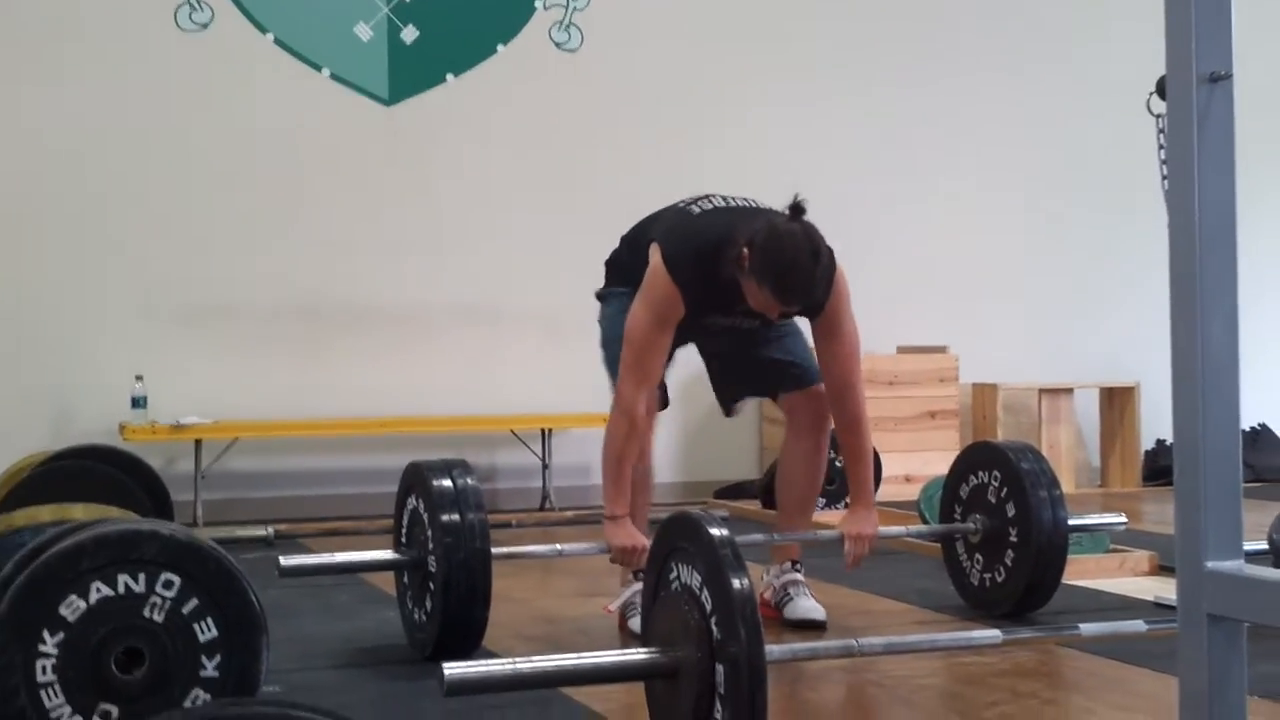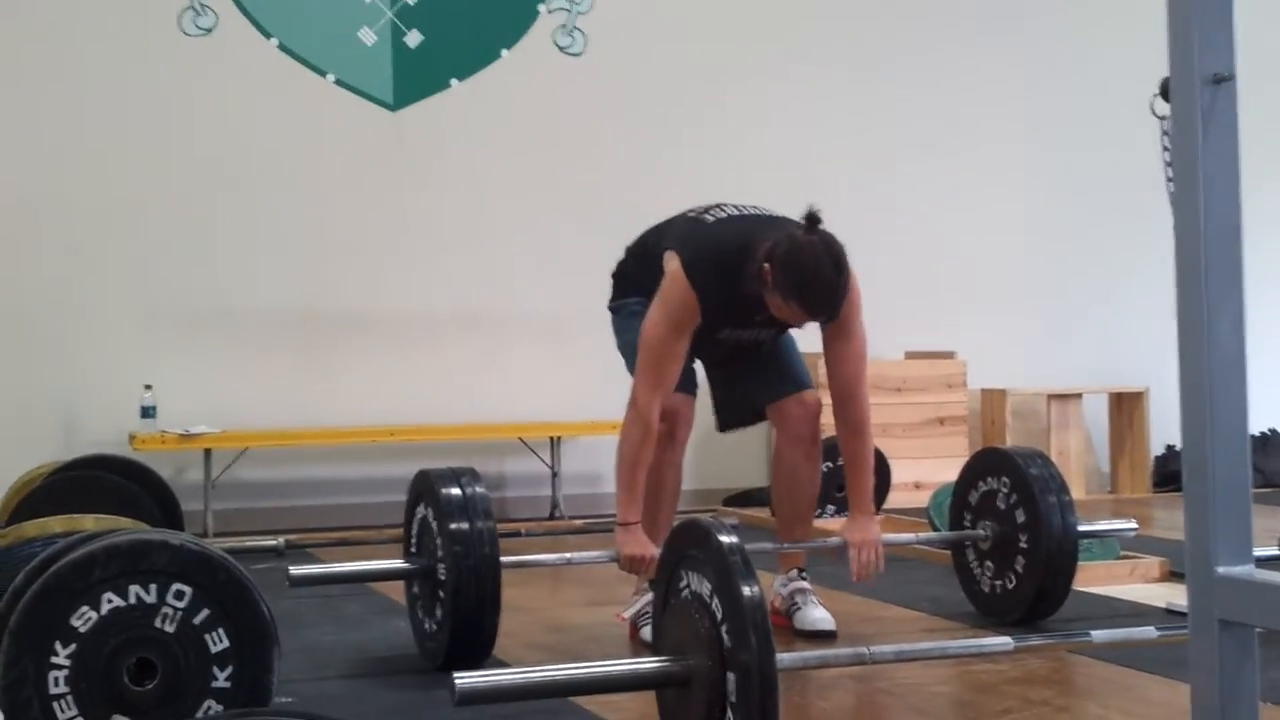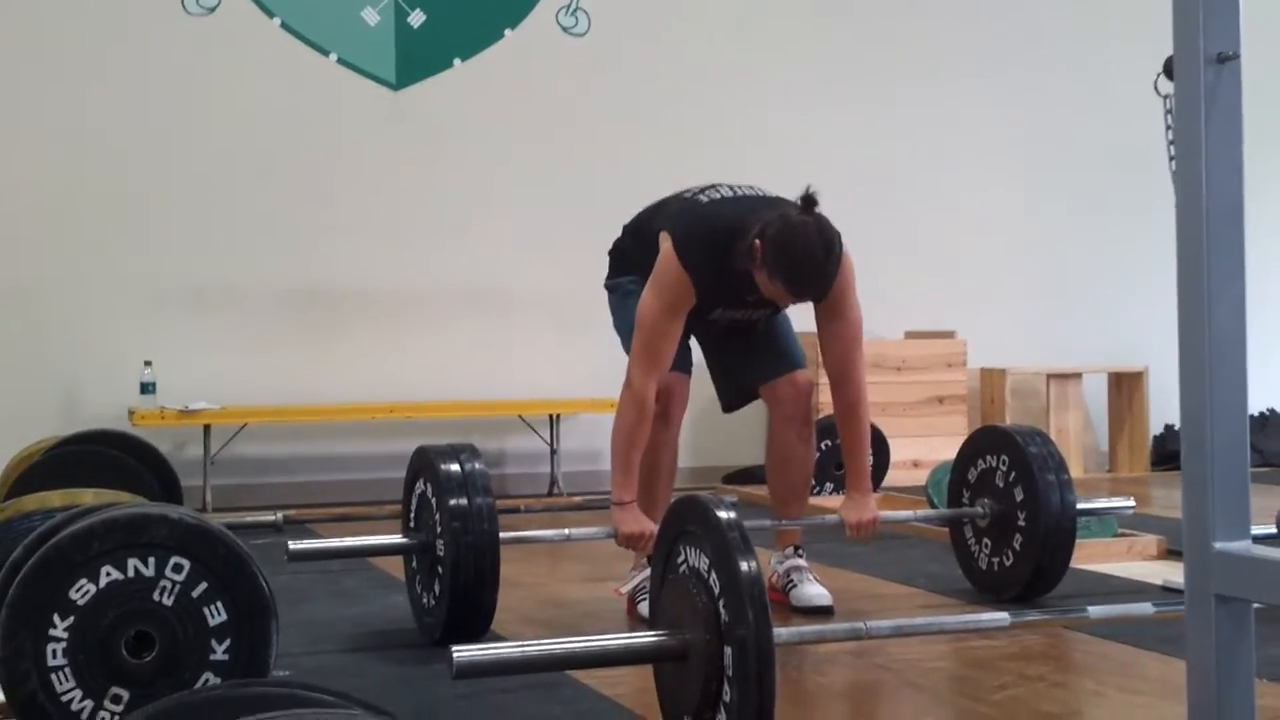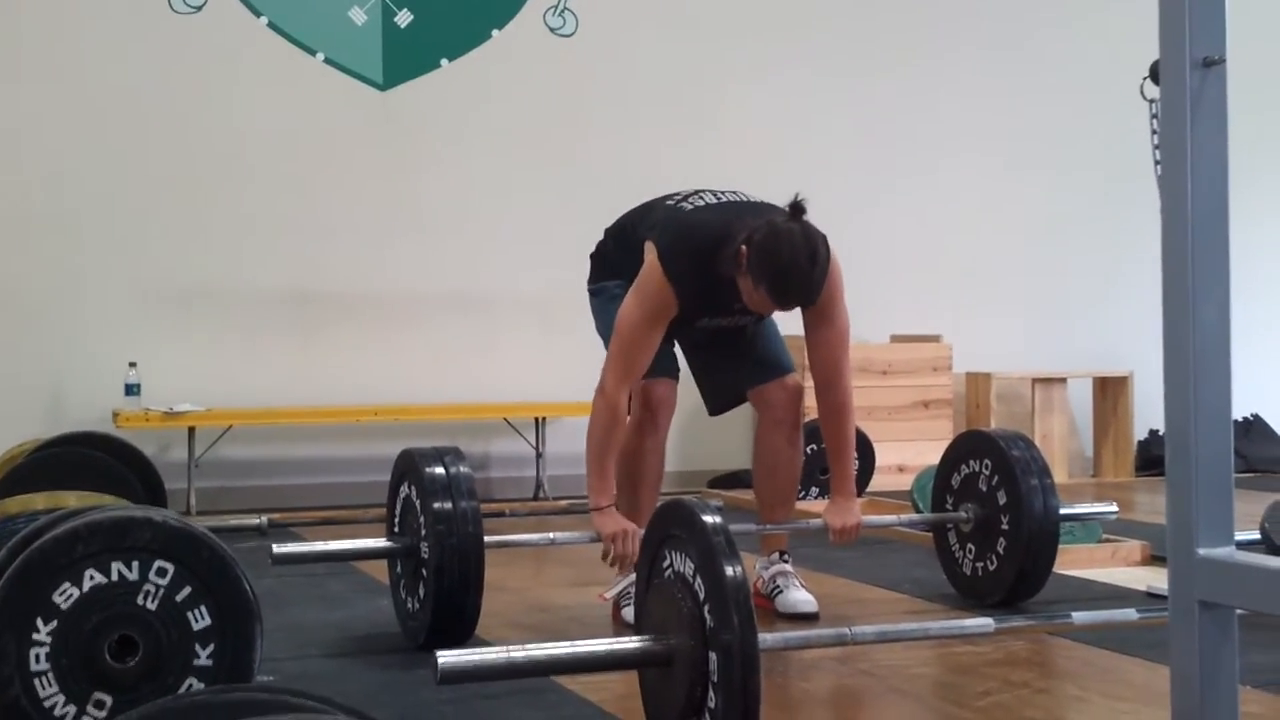
dt=0.5s
person 1, frame 1
left shoulder: (822, 275)
right shoulder: (675, 265)
left elbow: (846, 395)
right elbow: (632, 395)
left wrist: (863, 504)
right wrist: (617, 517)
left hip: (735, 312)
right hip: (637, 285)
left knee: (813, 403)
right knee: (644, 406)
left ankle: (785, 575)
right ankle: (637, 584)
person 1, frame 2
left shoulder: (836, 283)
right shoulder: (693, 272)
left elbow: (851, 402)
right elbow: (646, 402)
left wrist: (862, 514)
right wrist: (629, 525)
left hip: (744, 321)
right hip: (649, 297)
left knee: (802, 412)
right knee: (673, 412)
left ankle: (792, 584)
right ankle: (649, 594)
person 1, frame 3
left shoulder: (827, 261)
right shoulder: (687, 252)
left elbow: (847, 380)
right elbow: (642, 382)
left wrist: (859, 490)
right wrist: (624, 502)
left hip: (739, 300)
right hip: (644, 276)
left knee: (795, 392)
right knee: (669, 392)
left ankle: (788, 561)
right ankle: (648, 570)
person 1, frame 4
left shoulder: (816, 265)
right shoulder: (672, 261)
left elbow: (834, 385)
right elbow: (613, 390)
left wrist: (844, 495)
right wrist: (603, 508)
left hip: (723, 304)
right hip: (626, 279)
left knee: (784, 395)
right knee: (655, 398)
left ankle: (774, 567)
right ankle: (634, 576)
